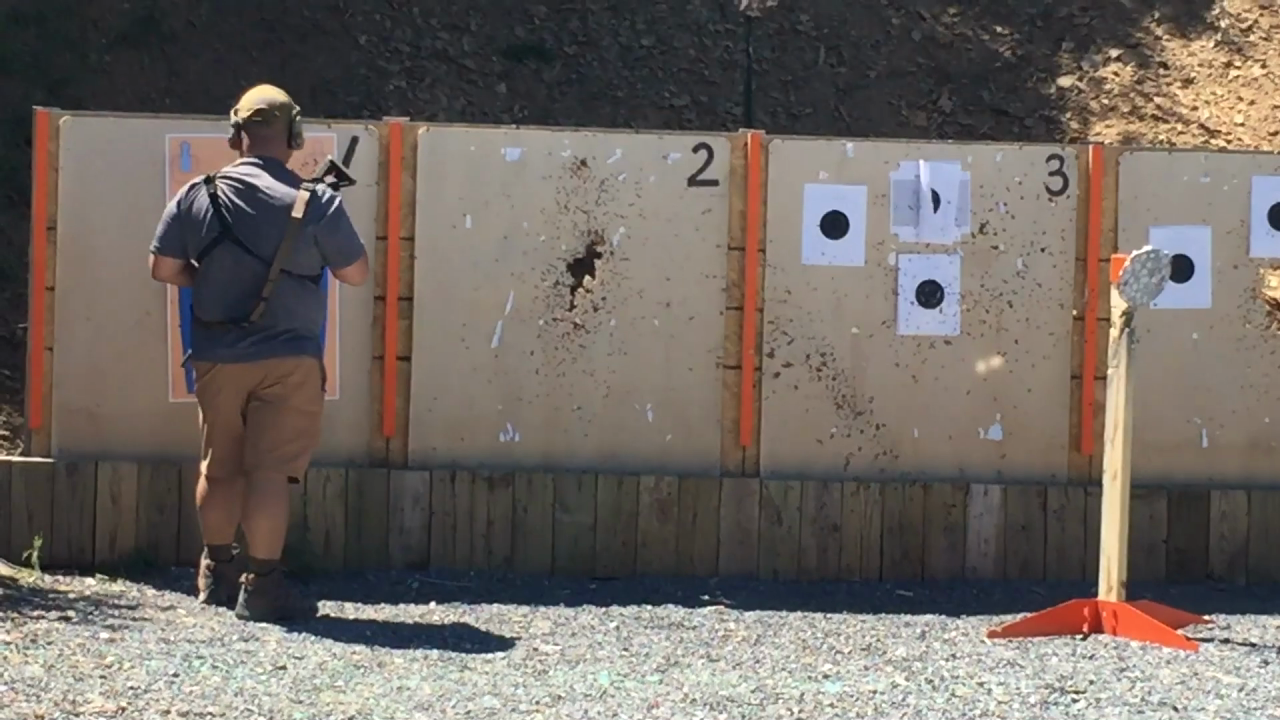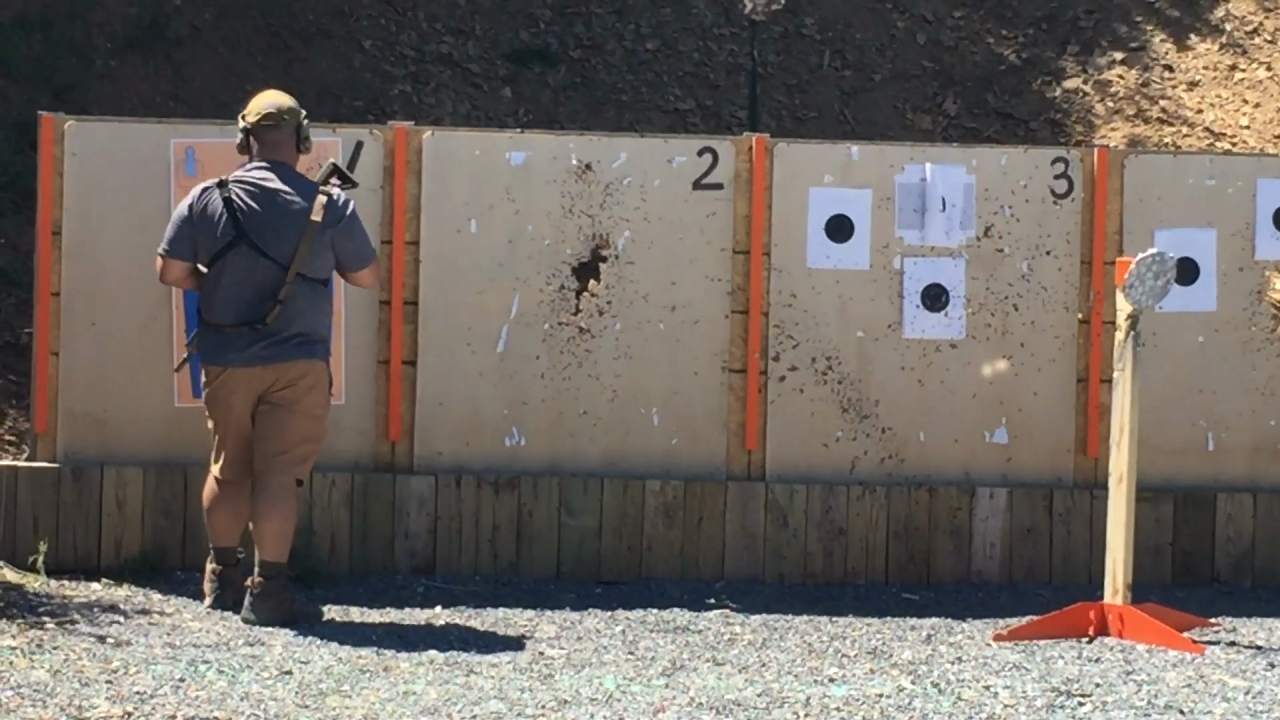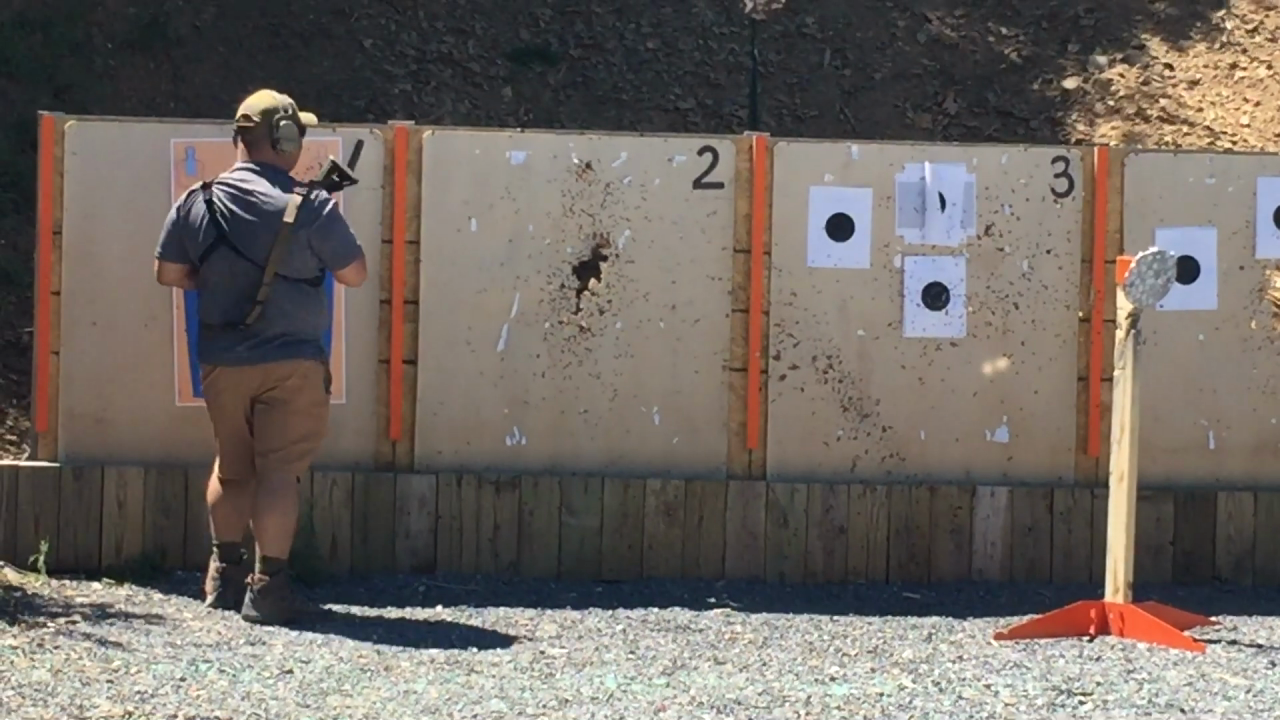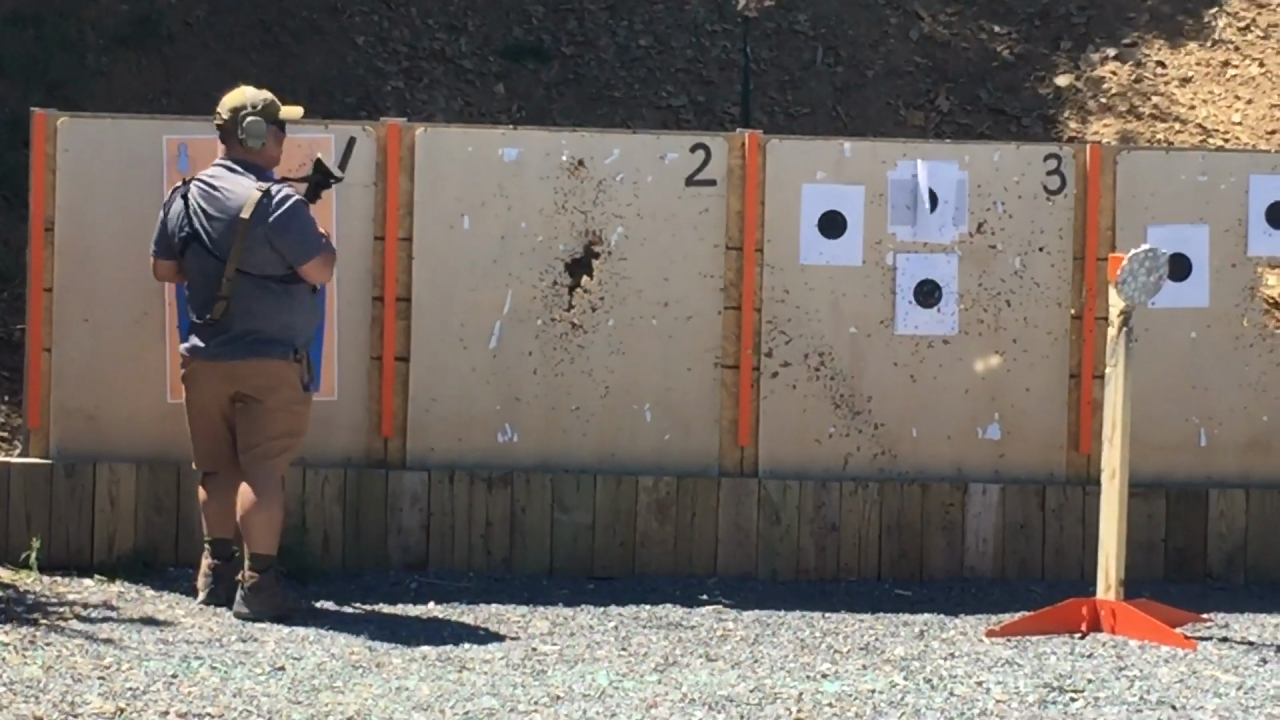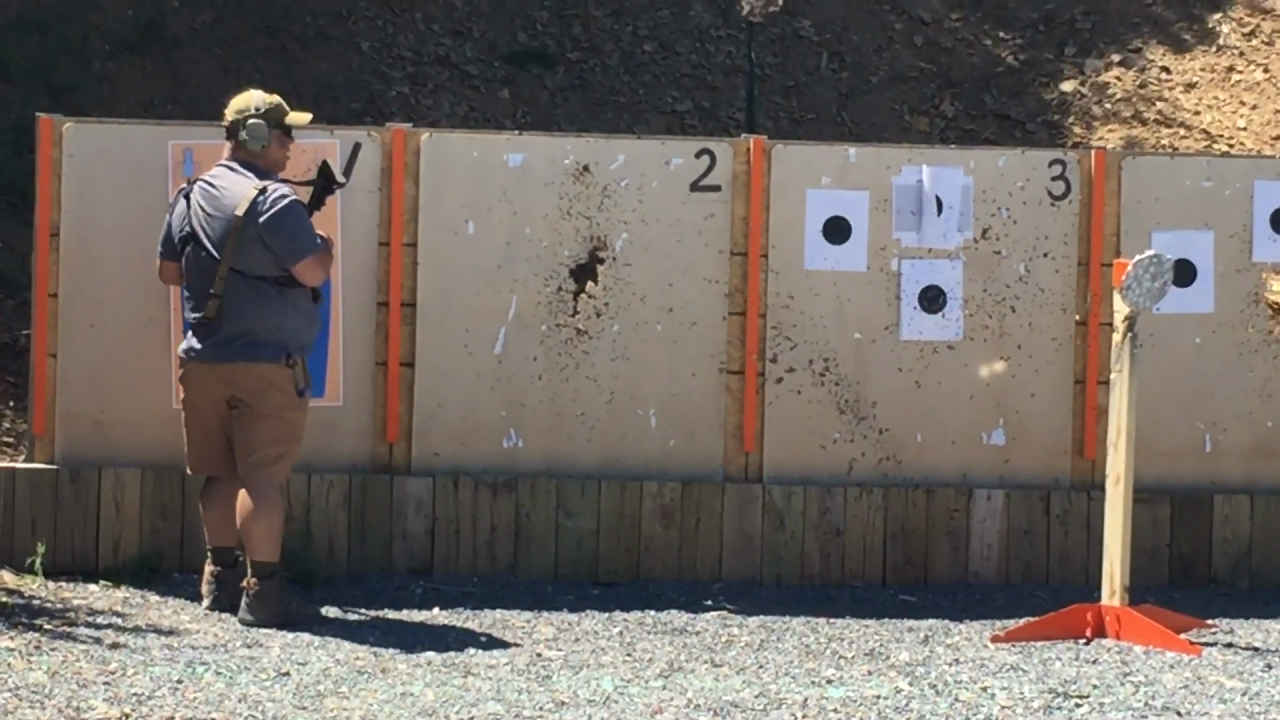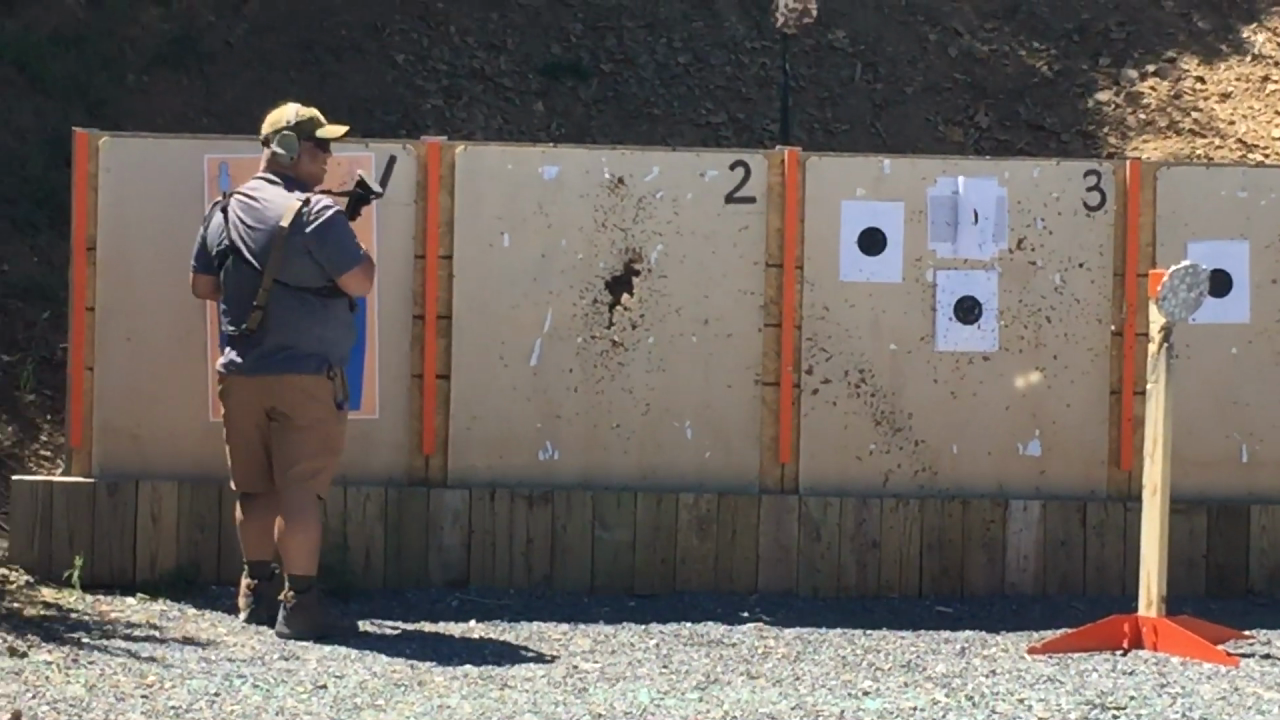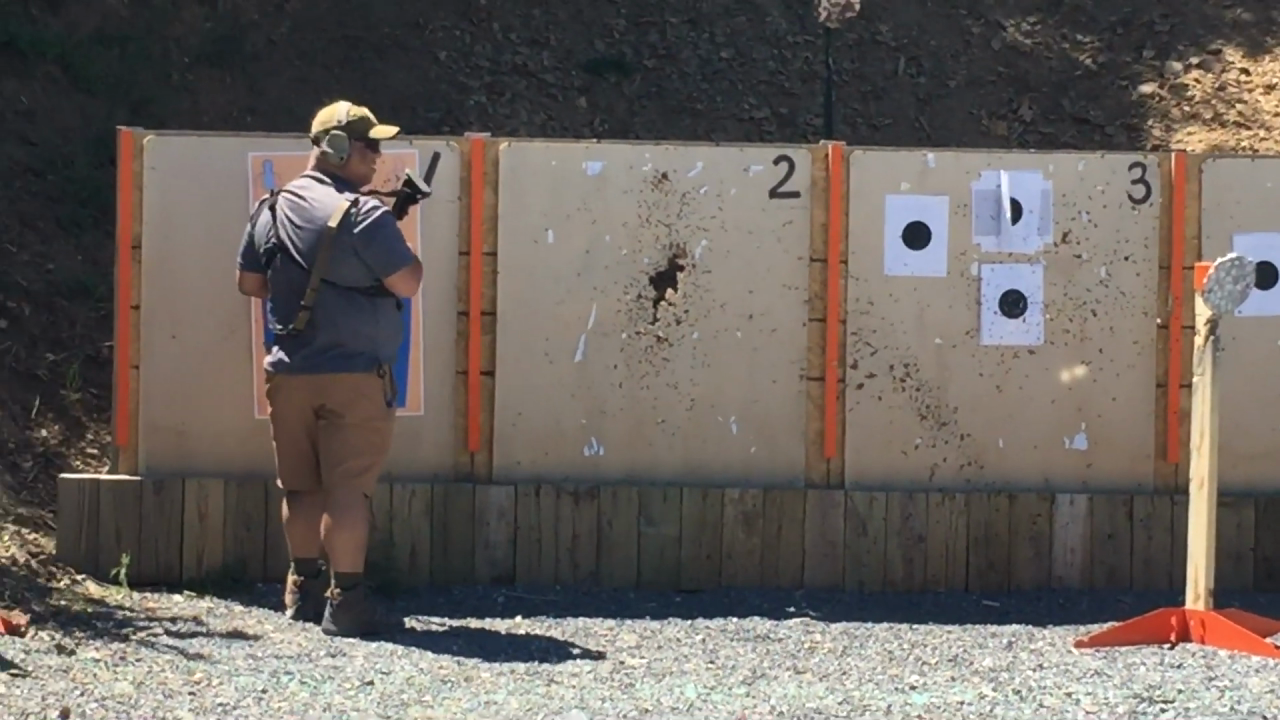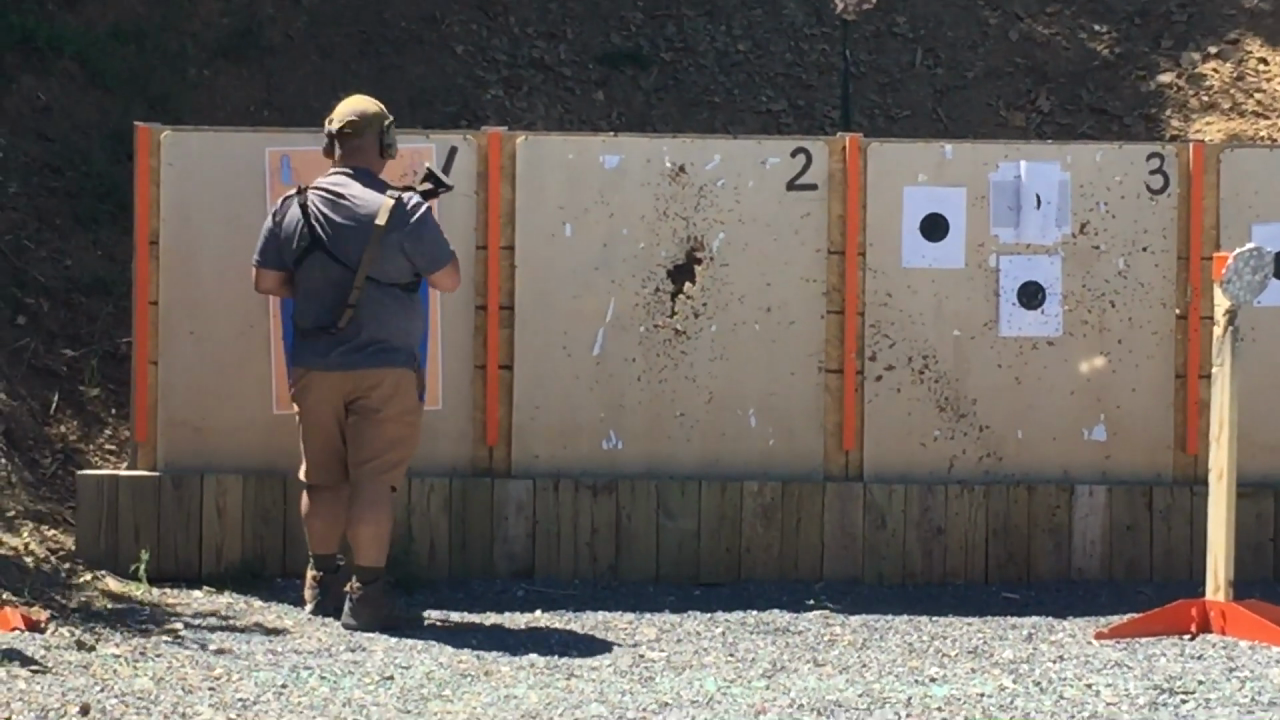
dt=0.4s
person 1, frame 1
left shoulder: (196, 195)
right shoulder: (316, 202)
left elbow: (163, 269)
right elbow: (356, 274)
left hip: (216, 358)
right hip: (287, 359)
left knee: (220, 468)
right knee: (269, 472)
left ankle: (217, 575)
right ankle: (262, 587)
person 1, frame 2
left shoulder: (206, 199)
right shoulder: (330, 206)
left elbow: (170, 272)
right elbow: (366, 277)
left hip: (225, 361)
right hip: (297, 362)
left knee: (226, 471)
right knee: (277, 475)
left ankle: (222, 579)
right ankle: (268, 591)
person 1, frame 3
left shoulder: (198, 201)
right shoulder: (310, 205)
left elbow: (168, 273)
right elbow: (355, 274)
right wrist: (326, 245)
left hip: (222, 360)
right hip: (291, 361)
left knee: (232, 468)
right knee: (278, 471)
left ankle: (224, 576)
right ankle: (267, 588)
person 1, frame 4
left shoulder: (184, 197)
right shoulder: (276, 201)
left elbow: (164, 269)
right elbow: (320, 272)
right wrist: (321, 239)
left hip: (206, 356)
right hip: (271, 359)
left knee: (218, 467)
right knee: (262, 469)
left ankle: (216, 573)
right ankle: (258, 585)
person 1, frame 5
left shoulder: (190, 196)
right shoulder: (273, 200)
left elbow: (169, 271)
right elbow: (314, 272)
right wrist: (324, 242)
left hip: (204, 359)
right hip: (266, 362)
left knee: (219, 473)
right knee: (262, 476)
left ankle: (221, 580)
right ankle: (263, 593)
person 1, frame 6
left shoulder: (224, 211)
right shoulder: (316, 213)
left elbow: (202, 286)
right elbow: (360, 283)
right wrist: (360, 253)
left hip: (241, 373)
right hip: (305, 375)
left knee: (255, 487)
right knee: (300, 489)
left ankle: (257, 593)
right ankle: (299, 605)
person 1, frame 7
left shoulder: (271, 208)
right shoulder: (363, 214)
left elbow: (249, 283)
right elbow: (407, 284)
right wrist: (403, 251)
left hip: (290, 370)
right hip: (354, 373)
left knee: (301, 485)
right knee: (347, 487)
left ankle: (303, 589)
right ankle: (346, 602)
person 1, frame 8
left shoulder: (293, 205)
right shoulder: (405, 210)
left elbow: (265, 281)
right elbow: (448, 281)
left hip: (315, 367)
right hip: (385, 369)
left knee: (322, 478)
right knee: (373, 481)
left ankle: (322, 585)
right ankle: (365, 596)
